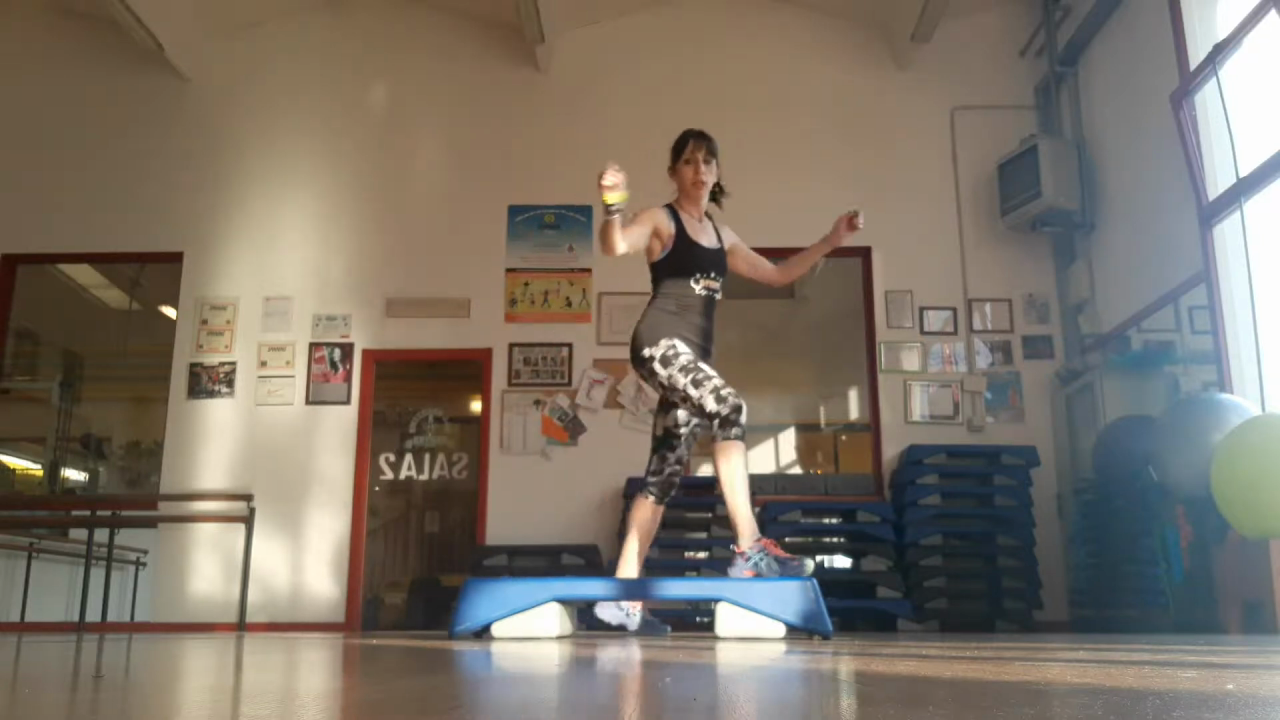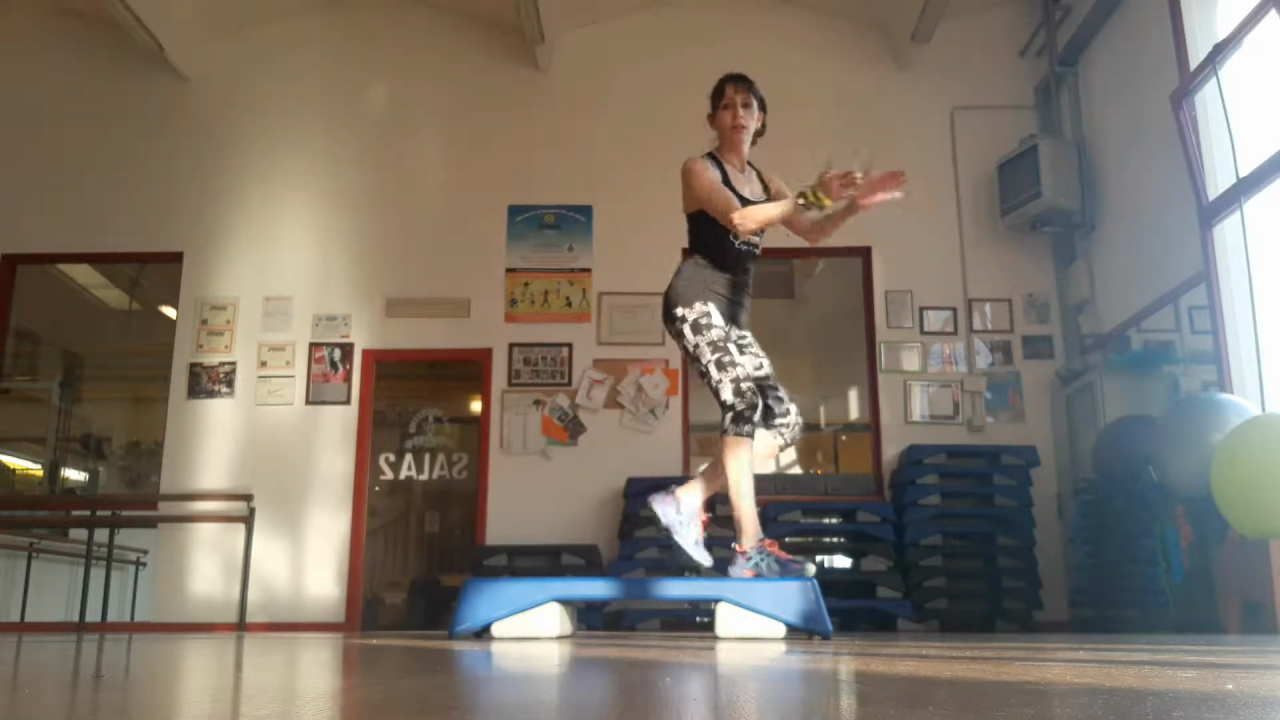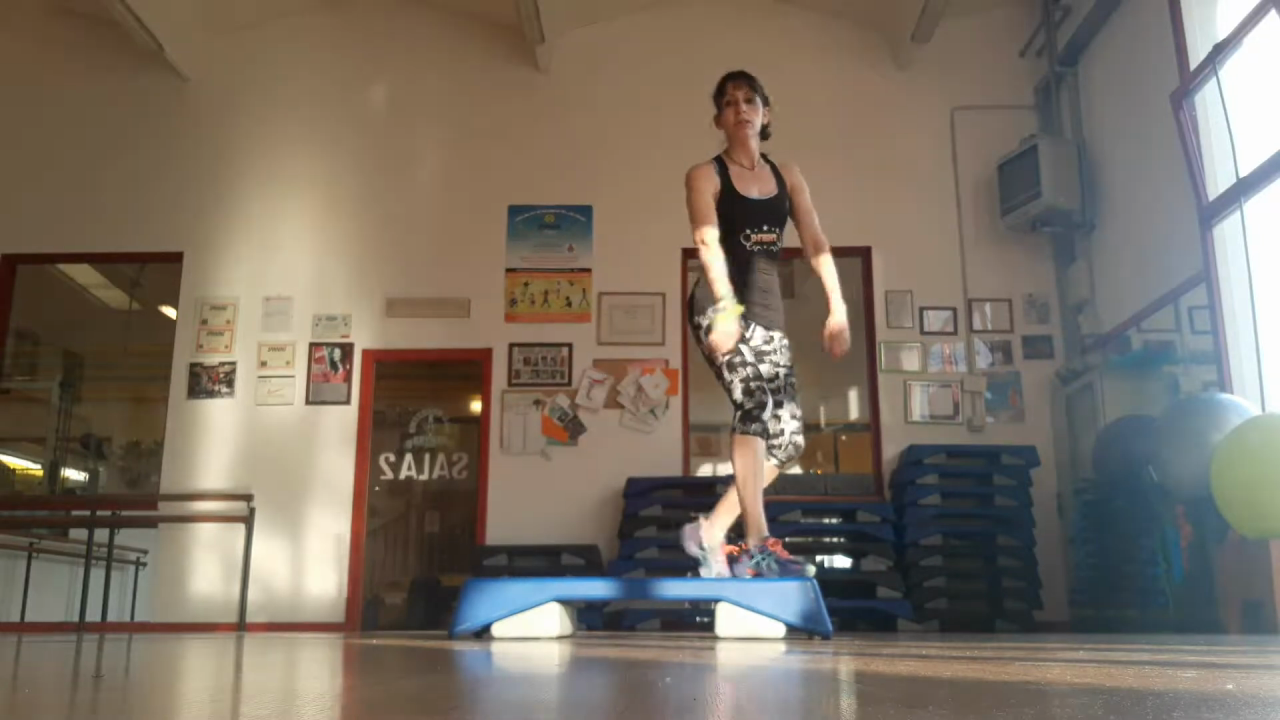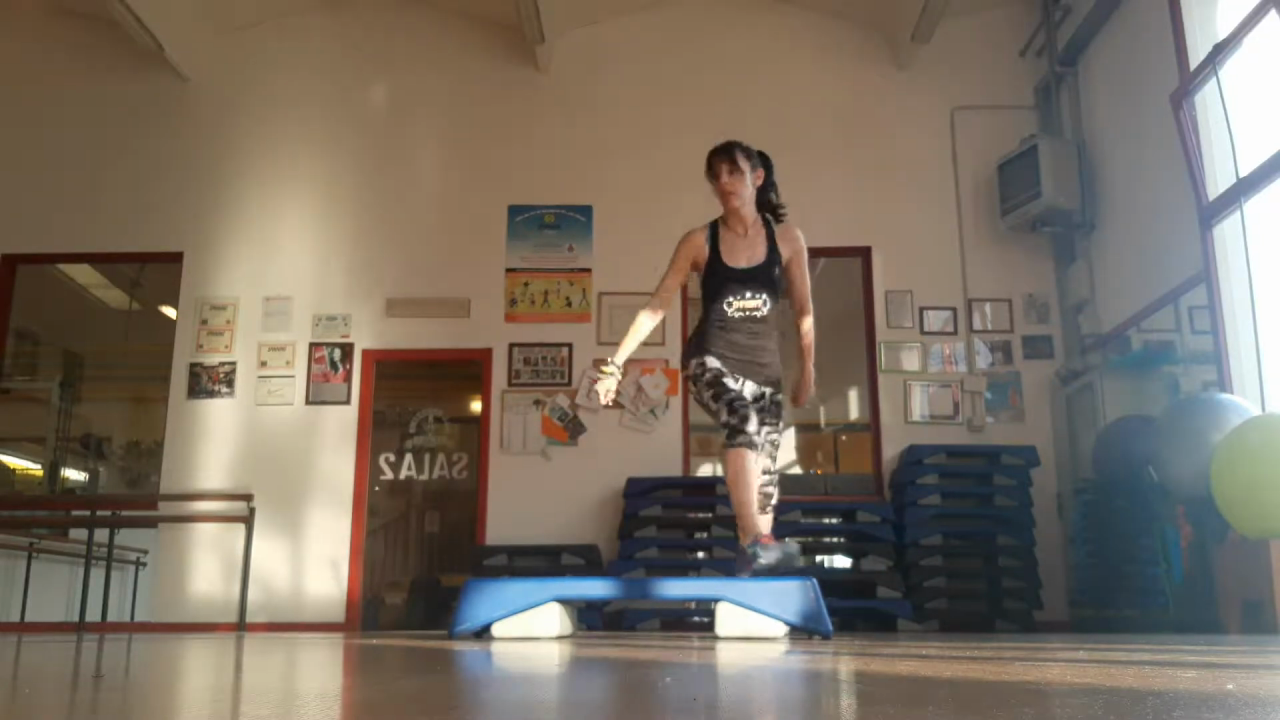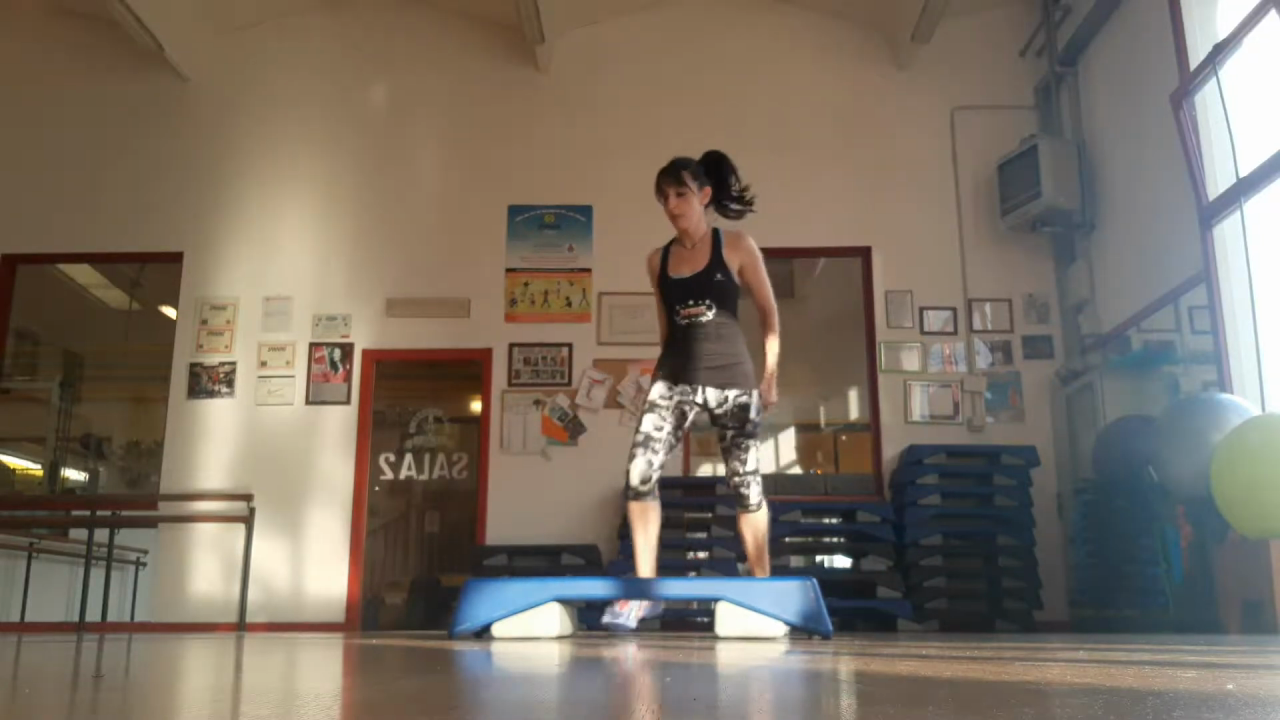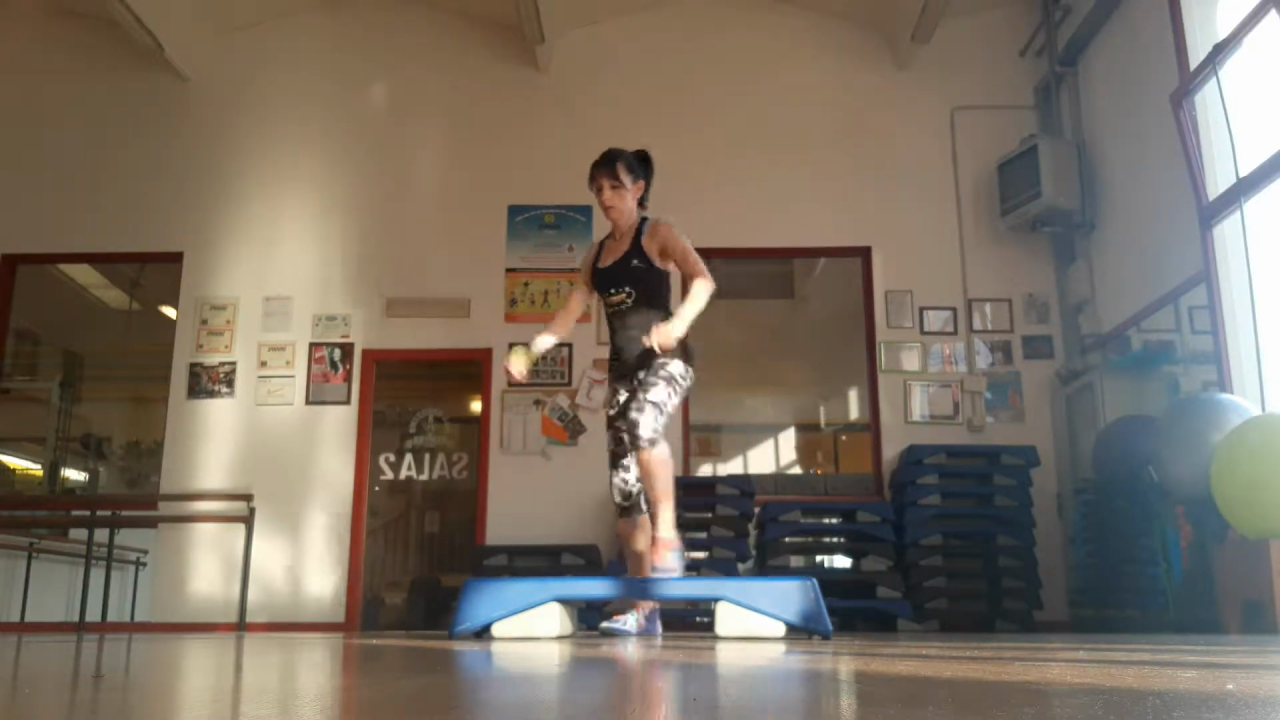
dt=0.3s
person 1, frame 1
left shoulder: (722, 236)
right shoulder: (659, 219)
left elbow: (777, 274)
right elbow: (615, 245)
left wrist: (830, 241)
right wrist: (612, 202)
left hip: (694, 350)
right hip: (660, 341)
left knee: (663, 474)
right knee: (730, 409)
left ankle: (622, 596)
right ankle: (750, 550)
person 1, frame 2
left shoulder: (764, 181)
right shoulder: (699, 169)
left elbow: (812, 231)
right elbow: (739, 219)
left wrist: (856, 200)
right wrist: (810, 197)
left hip: (735, 310)
right hip: (697, 300)
left knee: (784, 419)
right knee: (745, 403)
left ankle: (686, 498)
right ankle: (750, 549)
person 1, frame 3
left shoulder: (787, 175)
right shoulder: (704, 175)
left elbow: (817, 245)
right elbow: (708, 241)
left wrist: (837, 307)
right wrist: (725, 306)
left hip: (766, 312)
right hip: (719, 305)
left knee: (786, 436)
right knee: (754, 401)
left ankle: (711, 531)
right ankle: (754, 547)
person 1, frame 4
left shoulder: (787, 238)
right shoulder: (697, 242)
left elbow: (802, 309)
right elbow: (657, 306)
left wrist: (807, 370)
right wrist: (616, 363)
left hip: (763, 369)
right hip: (711, 359)
left knee: (763, 484)
right knee: (743, 425)
right ankle: (754, 543)
person 1, frame 5
left shoulder: (737, 247)
right shoulder: (659, 259)
left elbow: (768, 314)
left wrist: (769, 377)
left hip: (729, 375)
right hip: (674, 378)
left knee: (745, 482)
right knee: (640, 473)
right ankle: (644, 591)
person 1, frame 6
left shoulder: (656, 233)
right shoulder: (596, 254)
left elbow: (703, 279)
right elbow: (566, 317)
left wrist: (678, 322)
right wrist: (528, 352)
left hip: (664, 361)
right hip: (622, 370)
left knee: (645, 427)
right knee: (623, 482)
left ankle: (665, 543)
right ankle: (643, 601)
